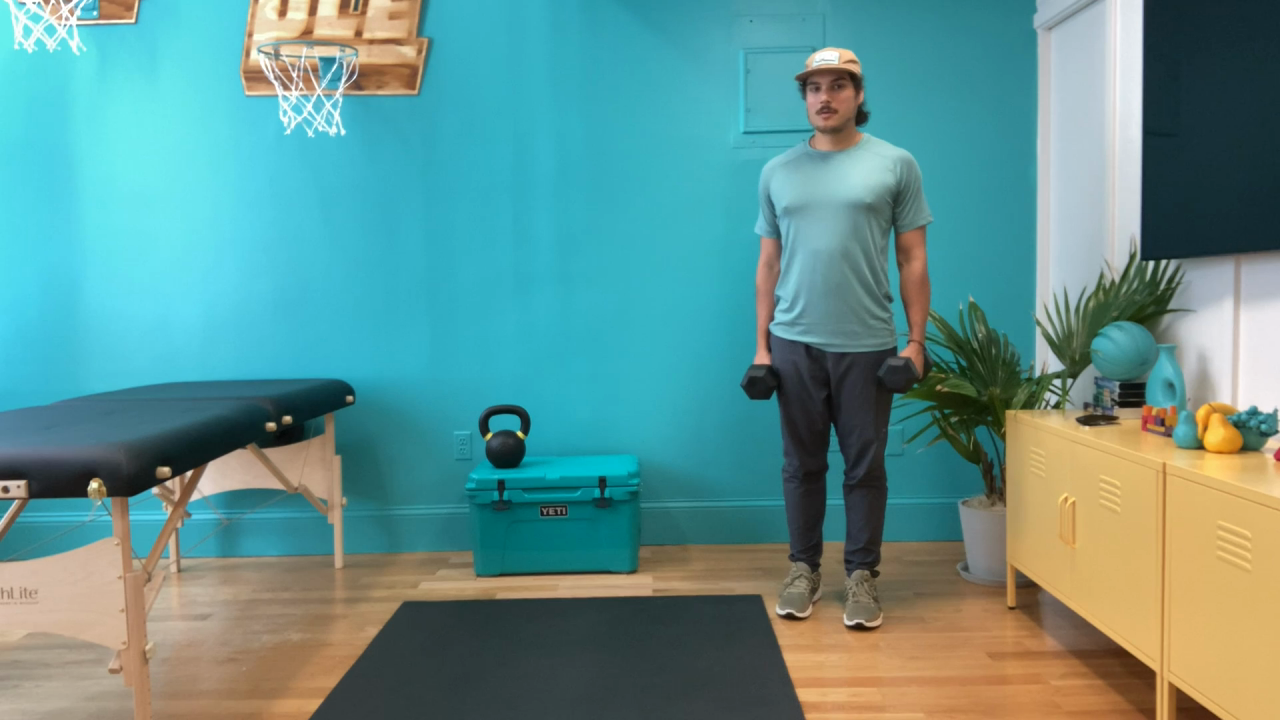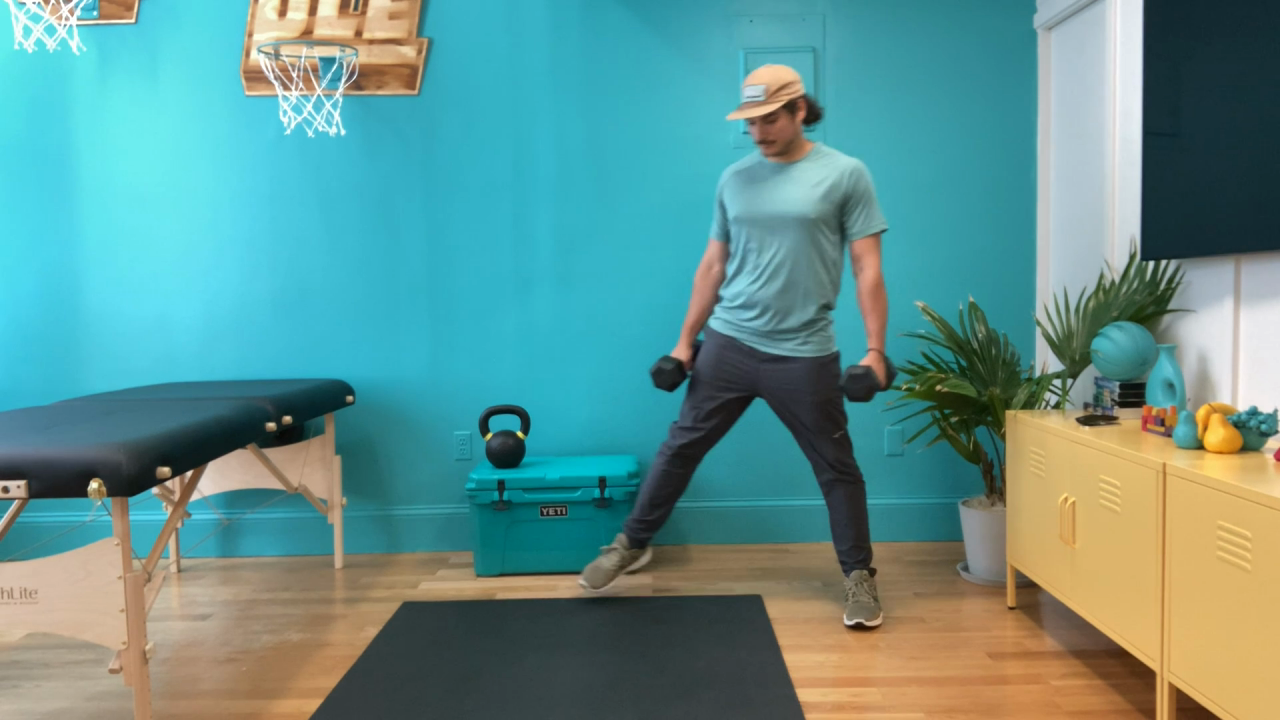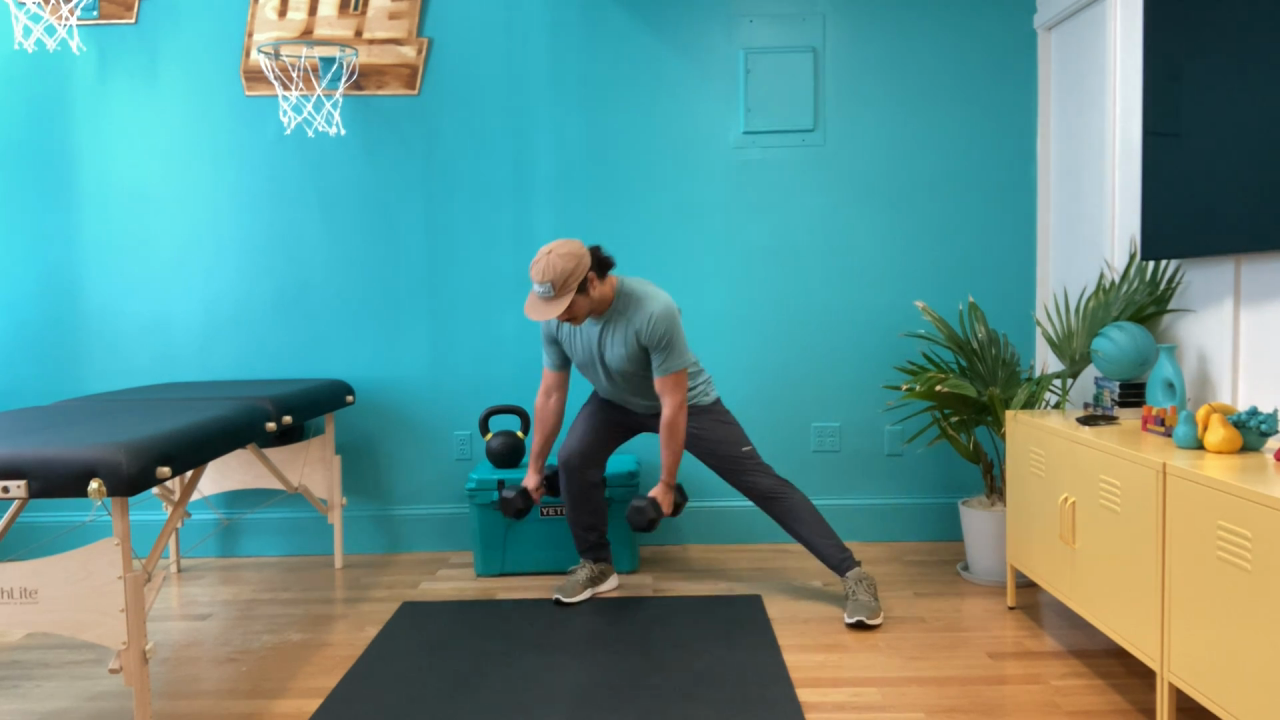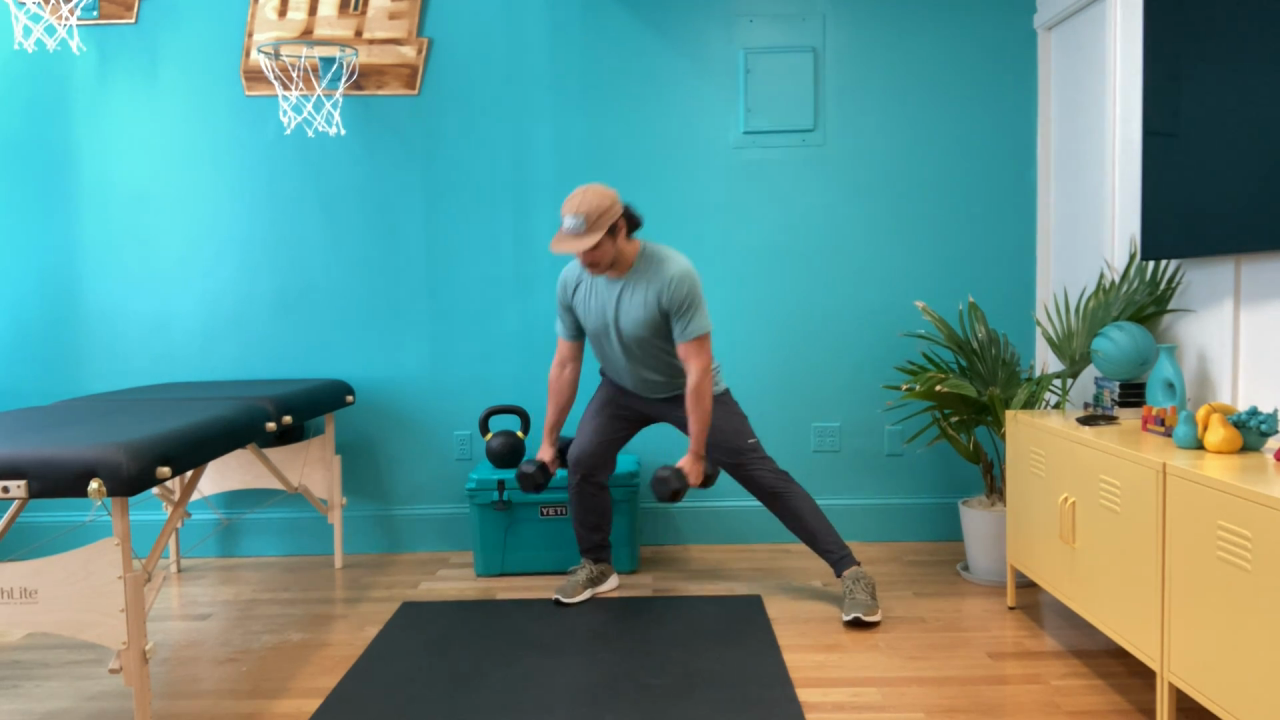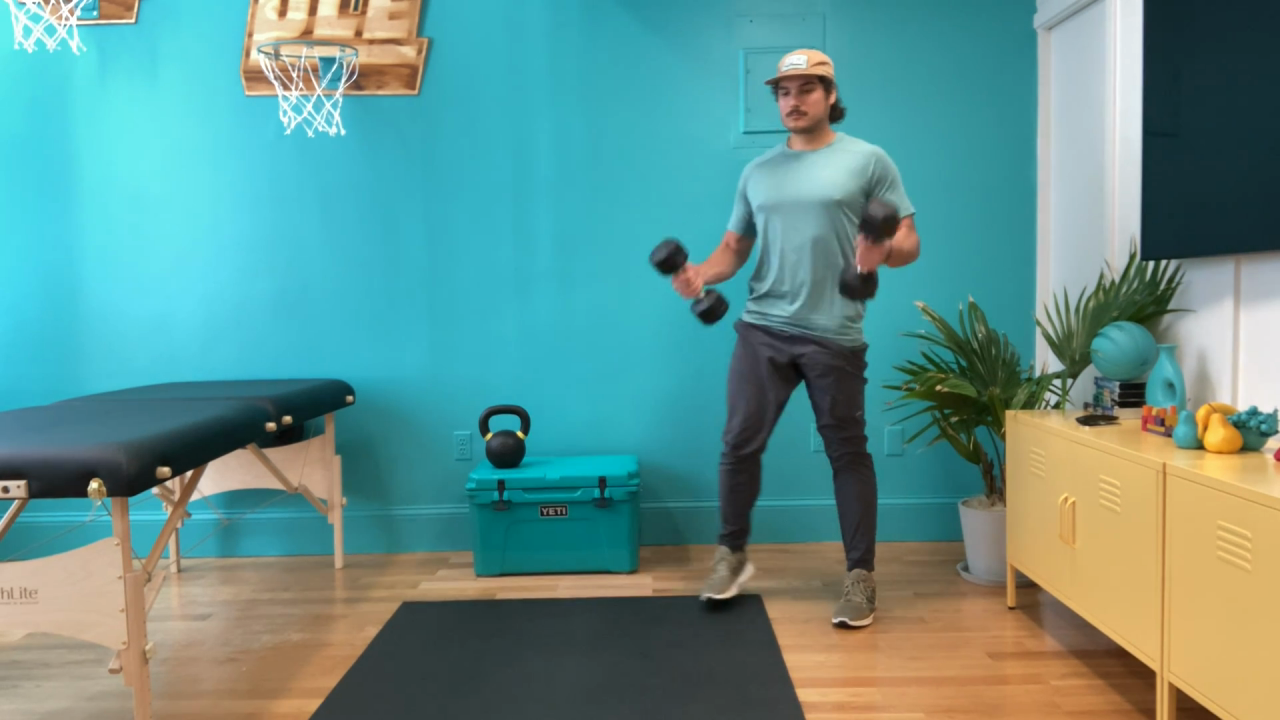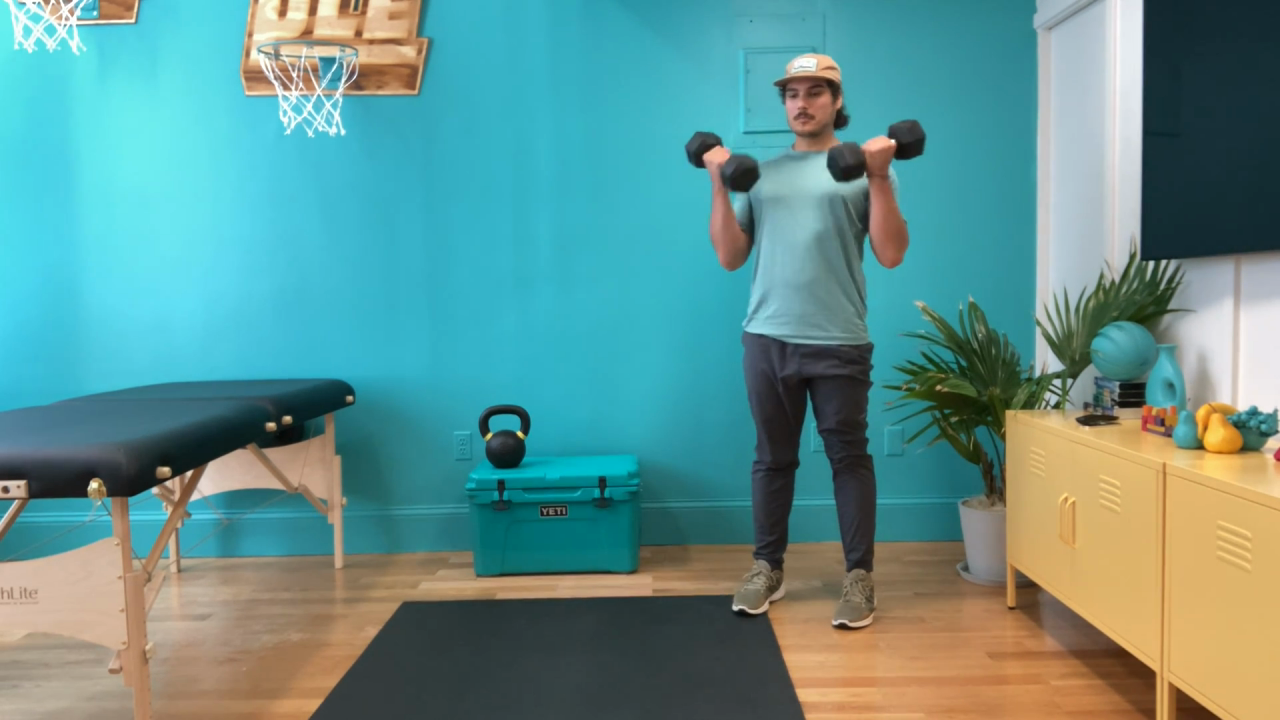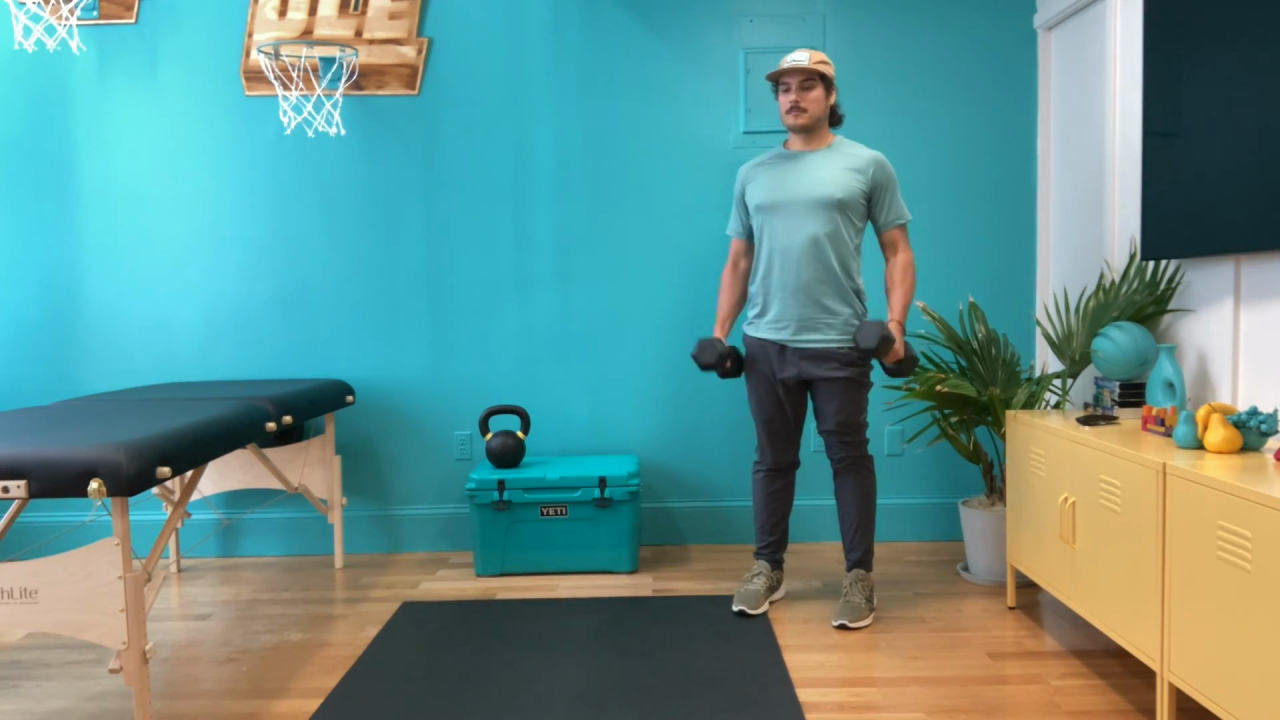
dt=0.7s
person 1, frame 1
left shoulder: (895, 165)
right shoulder: (778, 172)
left elbow: (913, 261)
right elbow: (769, 264)
left wrist: (916, 340)
right wrist: (762, 344)
left hip: (867, 346)
right hip: (796, 344)
left knee: (865, 465)
right knee: (803, 463)
left ankle: (861, 573)
right ankle: (804, 568)
person 1, frame 2
left shoulder: (846, 175)
right shoulder: (735, 178)
left elbow: (868, 267)
right elbow: (714, 263)
left wrist: (875, 349)
right wrist: (685, 339)
left hip: (804, 354)
right hip: (730, 343)
left knee: (836, 467)
right knee: (682, 444)
left ankle: (858, 575)
right ankle: (630, 544)
person 1, frame 3
left shoulder: (653, 311)
right shoulder: (555, 320)
left elbow: (673, 404)
right elbow: (550, 394)
left wrist: (666, 484)
right wrist: (535, 468)
left hip: (687, 401)
right hip: (615, 401)
left knee: (760, 481)
right knee: (575, 461)
left ankle: (853, 574)
right ankle: (596, 564)
person 1, frame 4
left shoulder: (673, 277)
right shoulder: (571, 282)
left elbow: (699, 370)
right elbow: (565, 363)
left wrist: (696, 454)
right wrist: (548, 440)
left hip: (689, 391)
right hip: (623, 389)
left knee: (764, 476)
right knee: (583, 462)
left ankle: (851, 573)
right ankle: (596, 565)
person 1, frame 5
left shoulder: (868, 160)
right shoulder: (757, 171)
left elbow: (908, 240)
right elbow: (734, 247)
left wrist: (884, 251)
right wrist: (700, 274)
left hip: (835, 337)
right hip: (763, 330)
left knee: (847, 454)
right knee: (739, 443)
left ankle: (860, 575)
right ankle: (732, 554)
person 1, frame 6
left shoulder: (866, 164)
right shoulder: (761, 173)
left elbow: (892, 254)
right elbow: (731, 257)
left wrist: (878, 179)
right wrist: (719, 187)
left hip: (839, 343)
right hip: (767, 339)
left knee: (849, 456)
right knee: (773, 457)
left ankle: (859, 576)
right ankle: (767, 567)
person 1, frame 7
left shoulder: (868, 165)
right shoulder: (752, 173)
left elbow: (899, 251)
right elbow: (739, 260)
left wrist: (895, 323)
right wrist: (721, 329)
left hip: (840, 343)
right hip: (768, 343)
left knee: (849, 457)
right knee: (773, 459)
left ankle: (859, 575)
right ankle: (767, 567)
